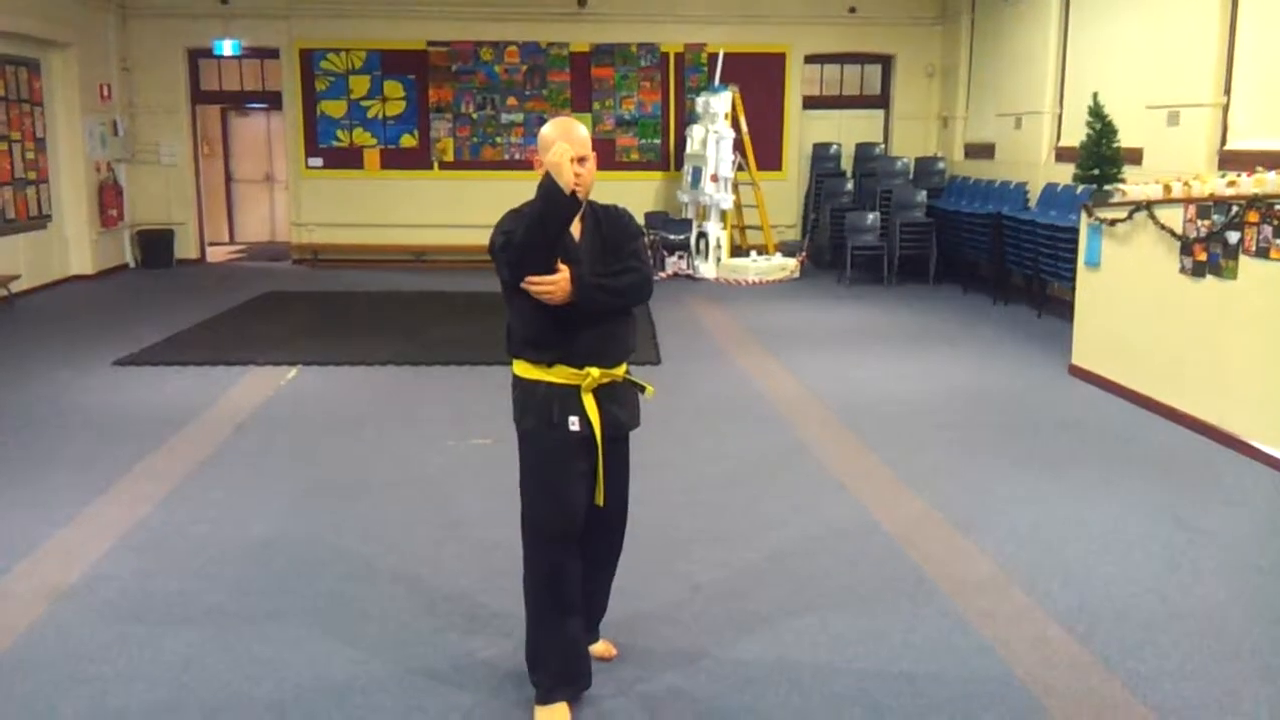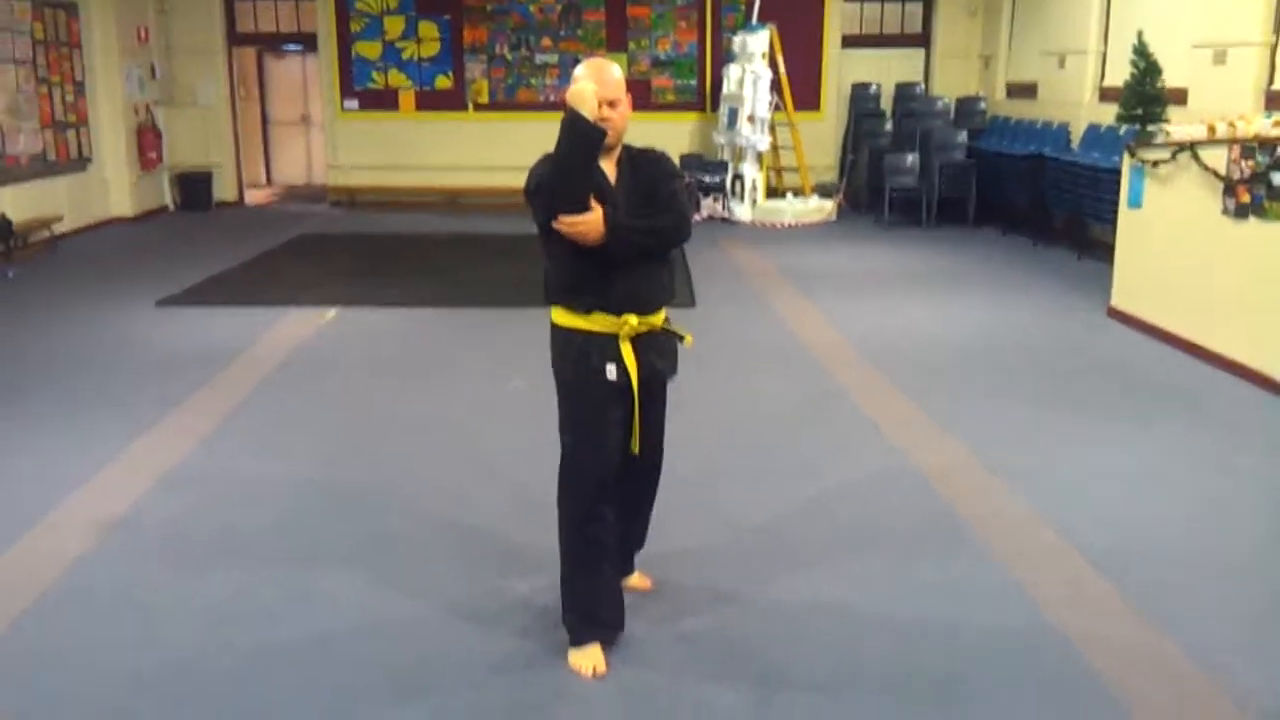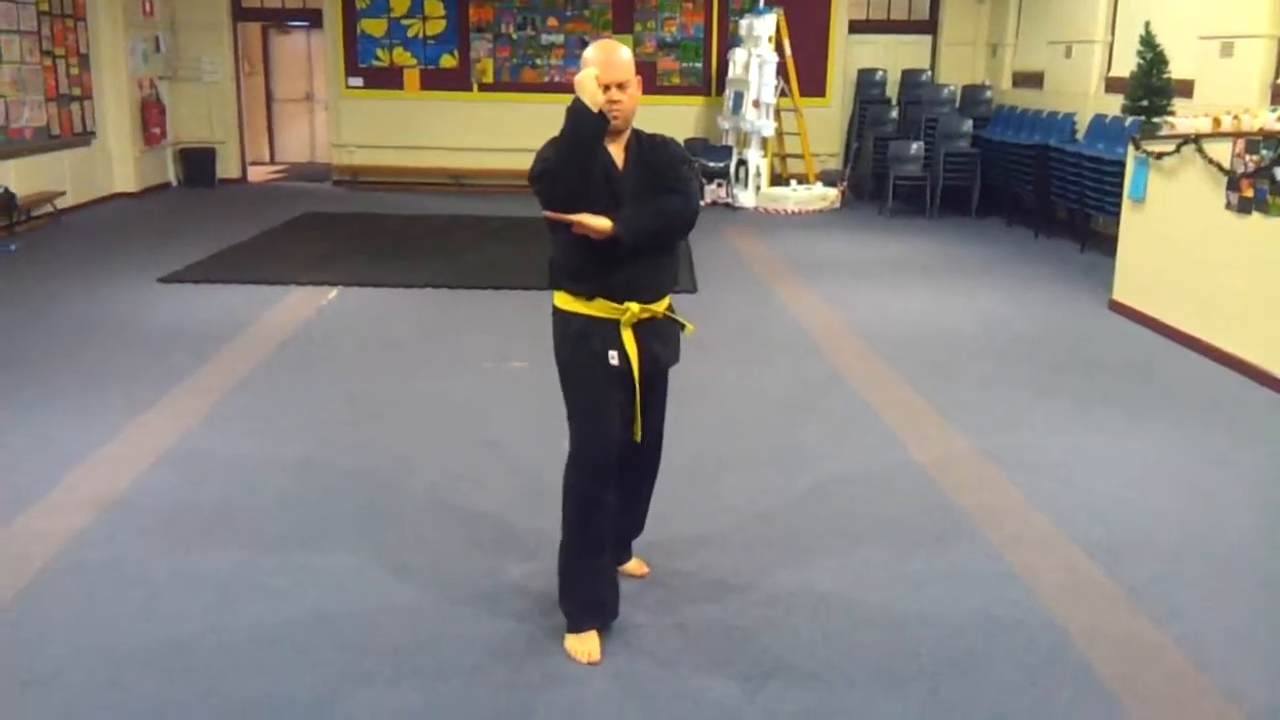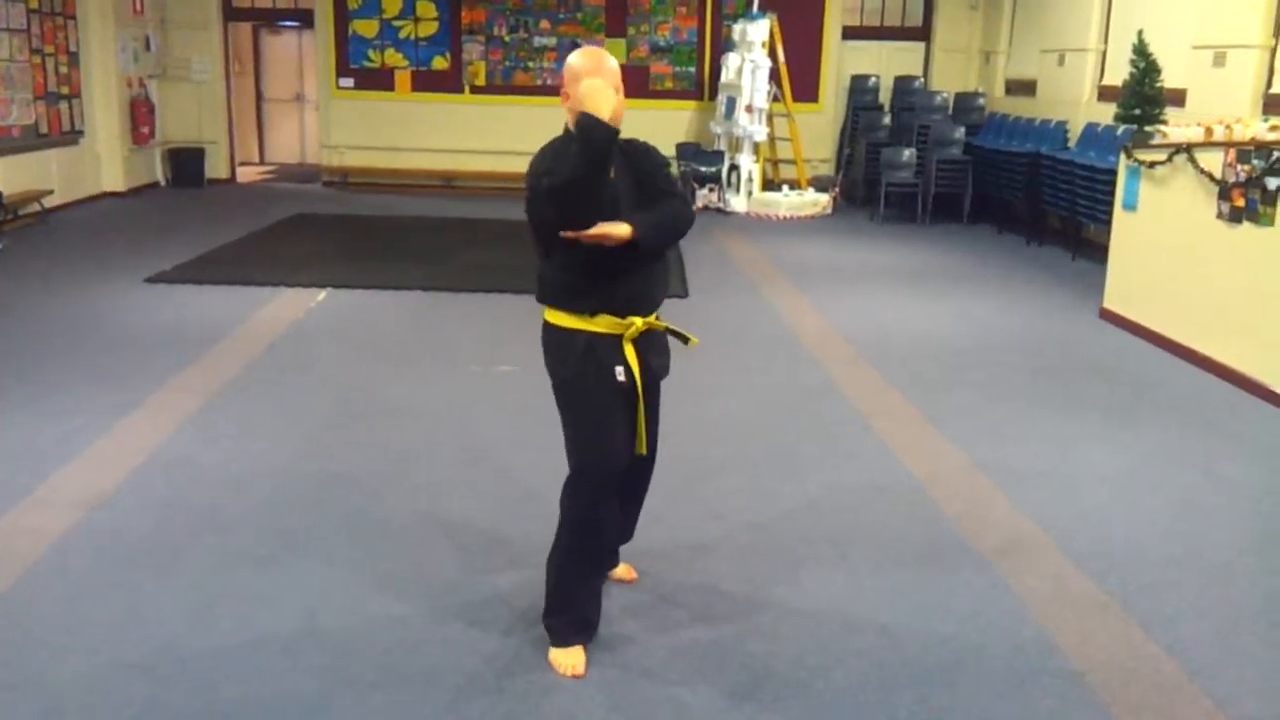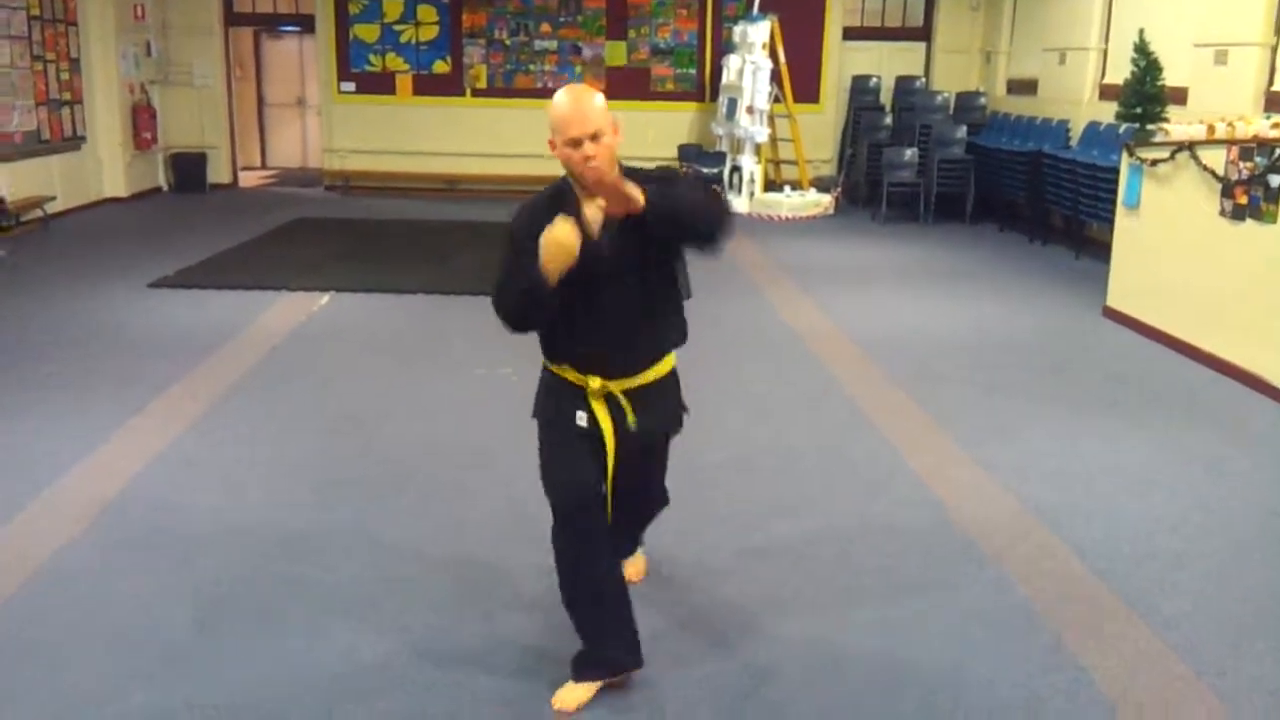
dt=1s
person 1, frame 1
left shoulder: (617, 223)
right shoulder: (520, 225)
left elbow: (640, 283)
right elbow: (528, 261)
left wrist: (577, 290)
right wrist: (555, 189)
left hip: (608, 394)
right hip: (547, 398)
left knee: (603, 522)
right knee: (552, 532)
left ankle: (583, 628)
person 1, frame 2
left shoulder: (654, 168)
right shoulder: (553, 170)
left elbow: (675, 225)
right elbow: (563, 205)
left wrist: (610, 231)
right wrist: (578, 125)
left hip: (647, 339)
right hip: (584, 343)
left knee: (640, 463)
right knee: (589, 475)
left ankle: (618, 561)
right ankle: (588, 624)
person 1, frame 3
left shoulder: (664, 154)
right shoulder: (564, 151)
left elbow: (682, 212)
right elbow: (558, 192)
left wrist: (614, 228)
right wrist: (584, 113)
left hip: (650, 326)
right hip: (586, 328)
left knee: (639, 448)
right knee: (593, 455)
left ankle: (615, 546)
right ankle: (585, 609)
person 1, frame 4
left shoulder: (642, 158)
right shoulder: (554, 162)
left elbow: (678, 213)
right elbow: (579, 208)
left wrist: (629, 231)
right wrist: (595, 129)
left hip: (640, 335)
right hip: (581, 340)
left knee: (635, 456)
right knee: (596, 466)
left ankle: (604, 551)
right ankle: (567, 623)
person 1, frame 5
left shoulder: (651, 195)
right shoulder: (538, 215)
left elbow: (709, 221)
right elbow: (513, 310)
left wrist: (644, 203)
right wrist: (543, 272)
left hip: (646, 388)
right hip: (570, 389)
left knee: (640, 495)
right knee: (576, 514)
left ankle: (618, 547)
right ankle: (606, 654)
